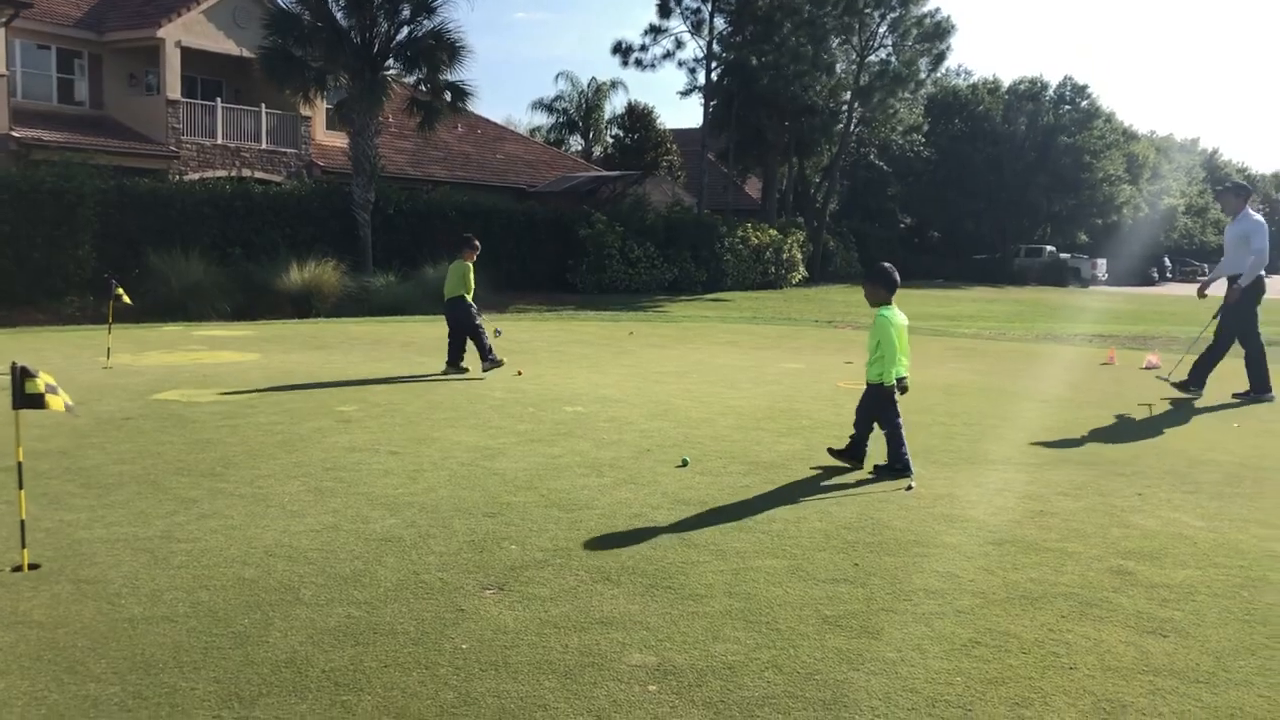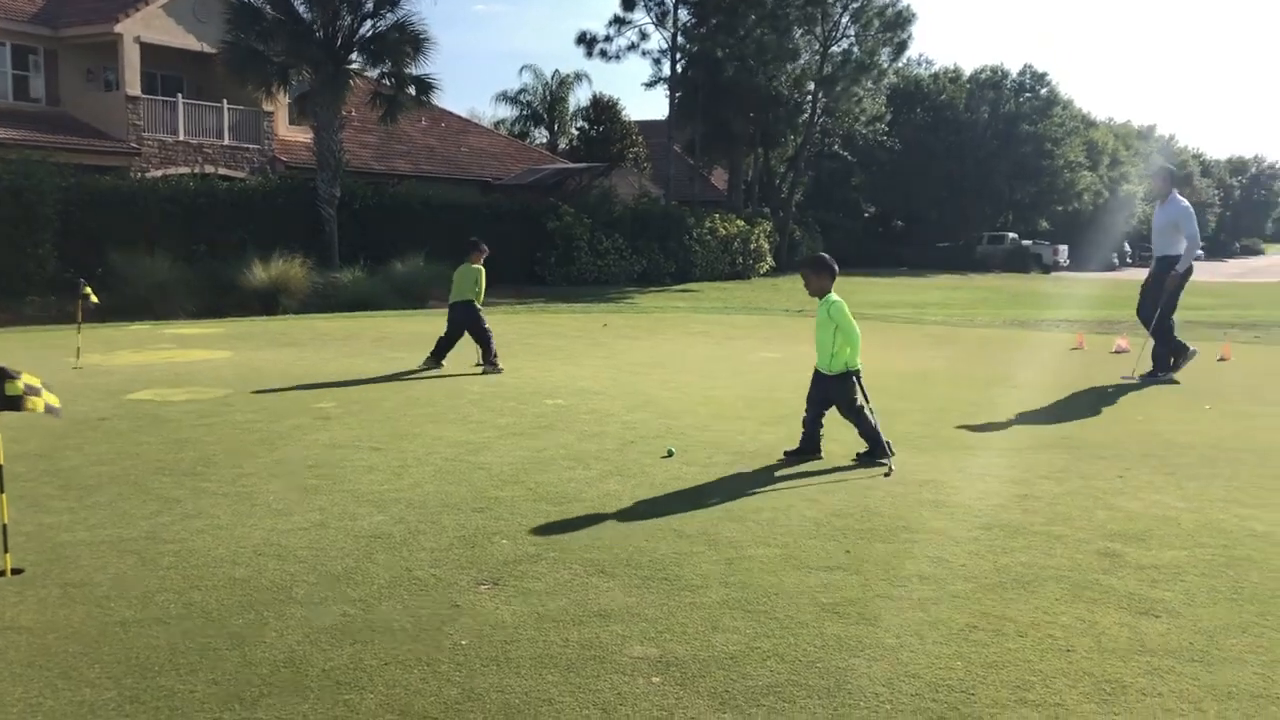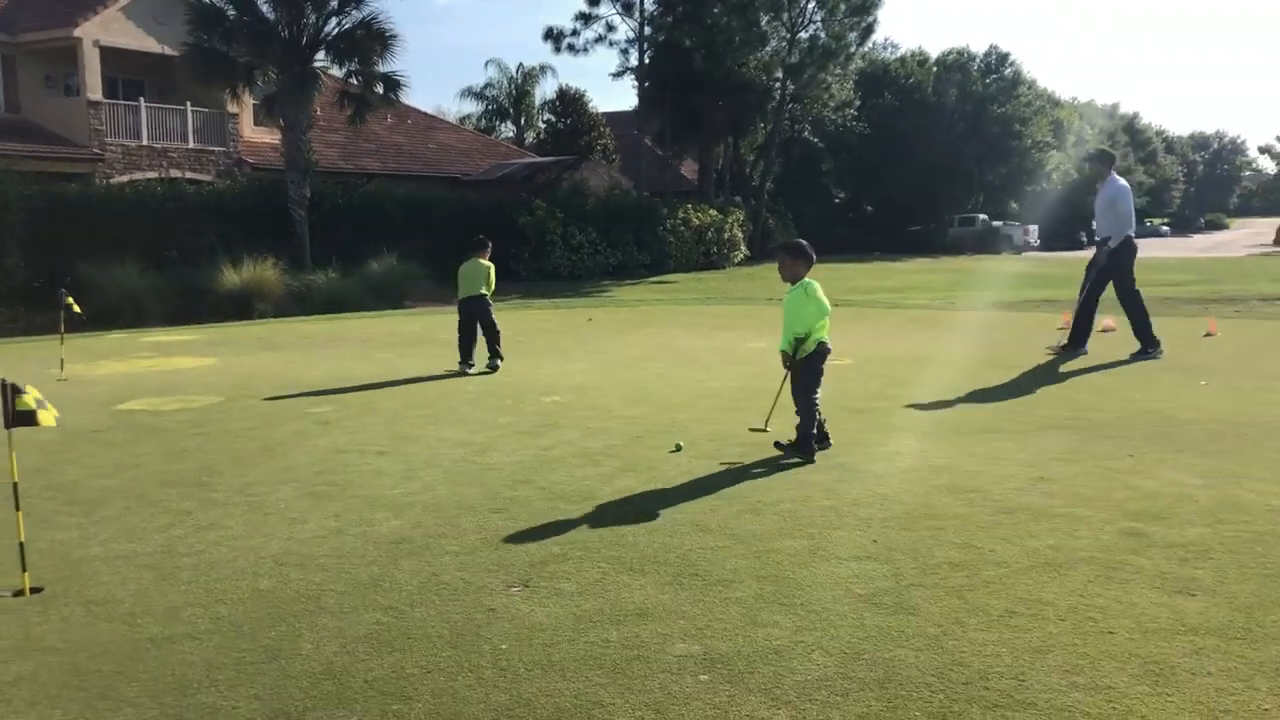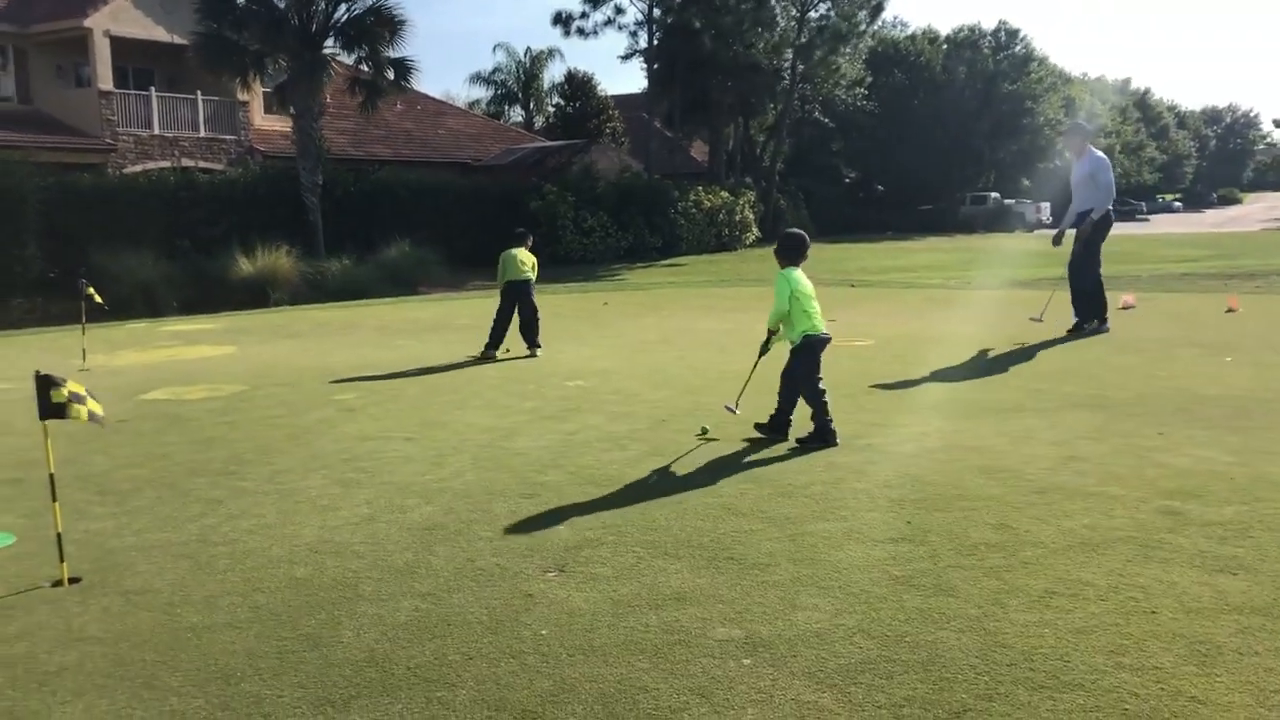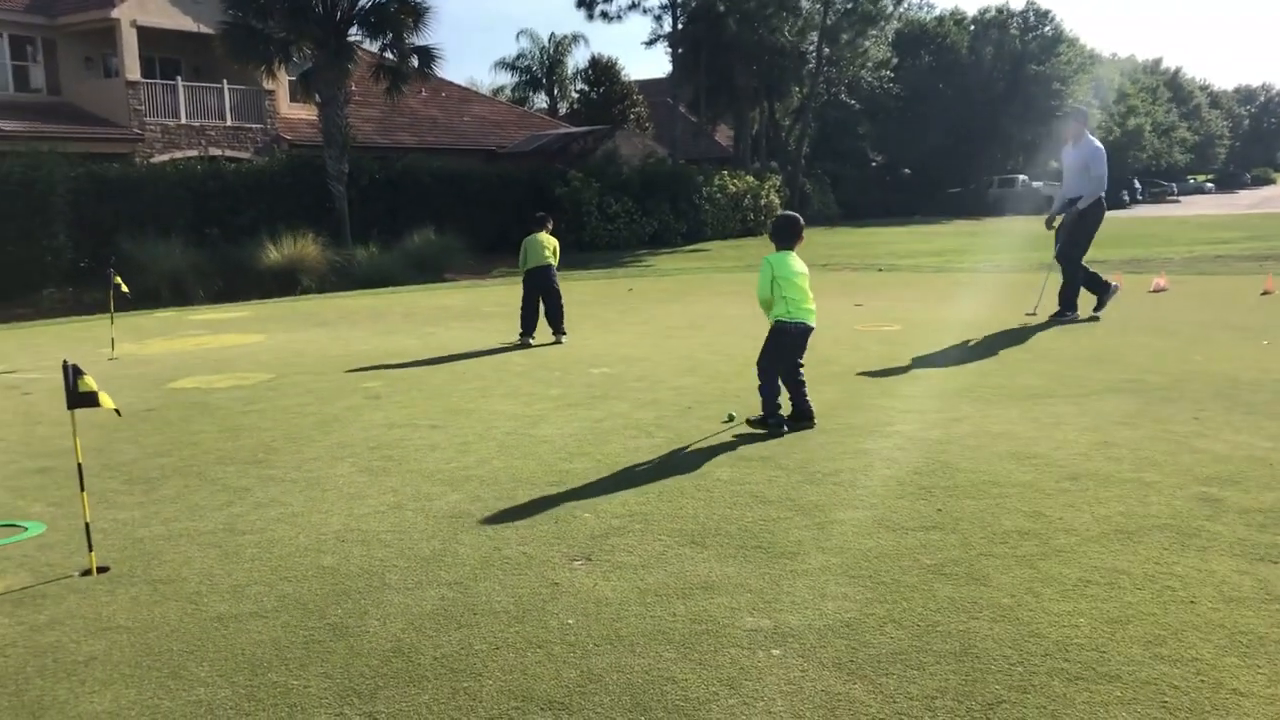
dt=0.4s
person 1, frame 1
left shoulder: (882, 317)
right shoulder: (898, 315)
left elbow: (891, 351)
right elbow: (902, 349)
left wrist: (888, 381)
right wrist: (902, 376)
left hip: (882, 381)
right hip: (881, 380)
left knee: (890, 423)
right knee: (863, 416)
left ankle: (900, 465)
right ankle: (854, 453)
person 1, frame 2
left shoulder: (834, 305)
right shoulder: (822, 305)
left elbow: (854, 334)
left wrist: (853, 365)
left hip: (840, 371)
right hip: (824, 370)
left knee: (852, 410)
right knee: (813, 409)
left ankle: (880, 449)
right ankle: (810, 447)
person 1, frame 3
left shoulder: (809, 286)
right shoulder: (790, 293)
left elbow: (824, 309)
left wrist: (802, 334)
right wrist: (785, 349)
left hip: (813, 350)
right hip: (798, 354)
left knee: (806, 397)
right knee: (803, 398)
left ankle: (805, 444)
right ankle: (818, 437)
person 1, frame 4
left shoulder: (783, 277)
right shoulder: (802, 279)
left elbow: (782, 309)
left wrist: (771, 329)
right wrist: (772, 339)
left hip: (807, 339)
right hip: (811, 337)
left knee: (809, 386)
right knee: (789, 381)
left ankle: (825, 433)
right ankle: (779, 424)
person 1, frame 5
left shoulder: (770, 262)
right shoulder: (801, 265)
left elbow: (764, 296)
left wrist: (770, 313)
left hip: (785, 324)
right hip: (806, 323)
left knee: (767, 369)
right knee: (793, 369)
left ankle: (773, 419)
right ankle: (803, 414)
person 2, frame 1
left shoulder: (1254, 223)
right shoulder: (1233, 224)
left elbow: (1260, 258)
left wrist: (1239, 286)
right wrist: (1208, 280)
left hip: (1248, 285)
right hip: (1239, 285)
left knee: (1225, 335)
right knee: (1247, 337)
left ankle: (1195, 382)
right ankle: (1260, 389)
person 2, frame 2
left shoulder: (1181, 207)
right shoulder: (1160, 205)
left elbow: (1194, 242)
left wrist: (1177, 272)
right wrist: (1151, 272)
left hip: (1176, 267)
right hip: (1162, 266)
left knee: (1157, 314)
right knee: (1145, 311)
left ankle: (1162, 368)
right ankle: (1180, 350)
person 2, frame 3
left shoulder: (1119, 187)
right shoulder: (1103, 188)
left elbow: (1127, 223)
left wrist: (1108, 249)
left hip: (1119, 247)
right hip: (1107, 248)
left knee: (1127, 295)
right knee: (1088, 294)
left ankle: (1150, 344)
right ankle: (1077, 343)
person 2, frame 4
left shoulder: (1098, 160)
right shoulder: (1078, 163)
left elbow: (1108, 194)
left wrist: (1091, 220)
right wrist: (1063, 228)
left hip: (1097, 220)
right hip: (1085, 221)
left knee: (1078, 268)
right knee: (1089, 269)
left ankle: (1087, 319)
right ankle: (1097, 319)
person 2, frame 5
left shoulder: (1094, 148)
right shoulder: (1068, 149)
left elbow: (1099, 185)
left wrist: (1076, 209)
right wrist: (1054, 212)
left hip: (1090, 207)
right hip: (1074, 208)
left knee: (1072, 256)
right knee: (1061, 253)
left ankle: (1068, 307)
right ankle: (1103, 288)
